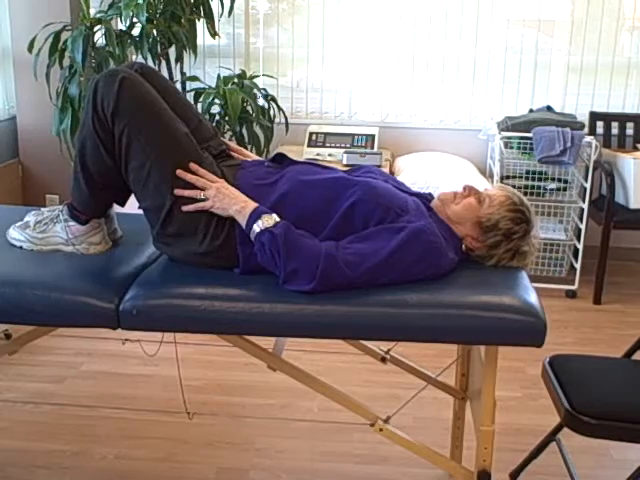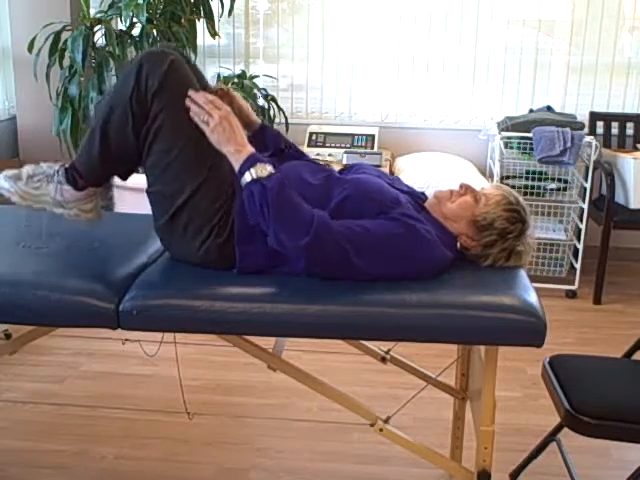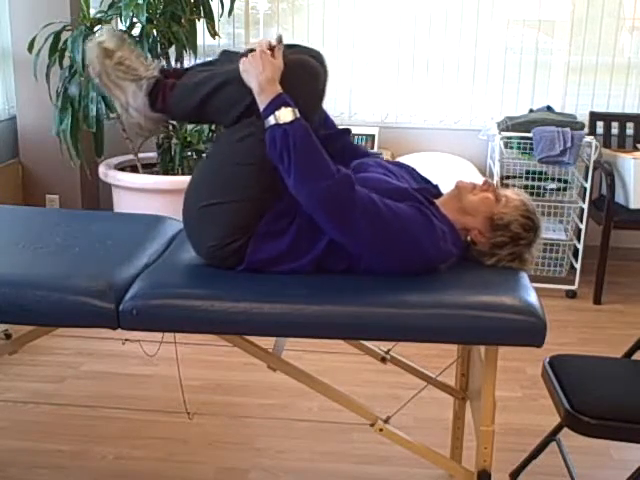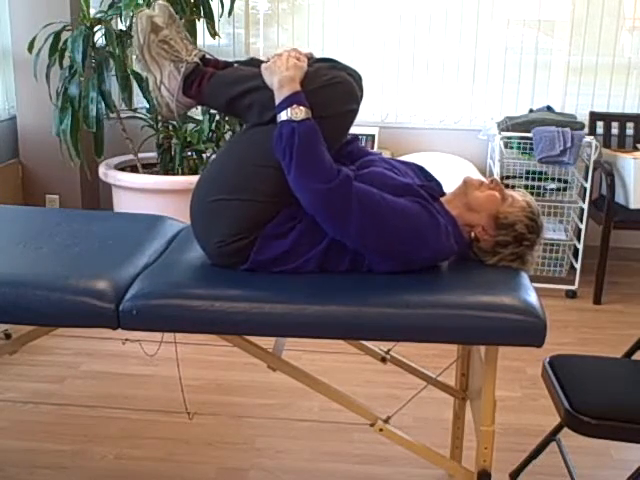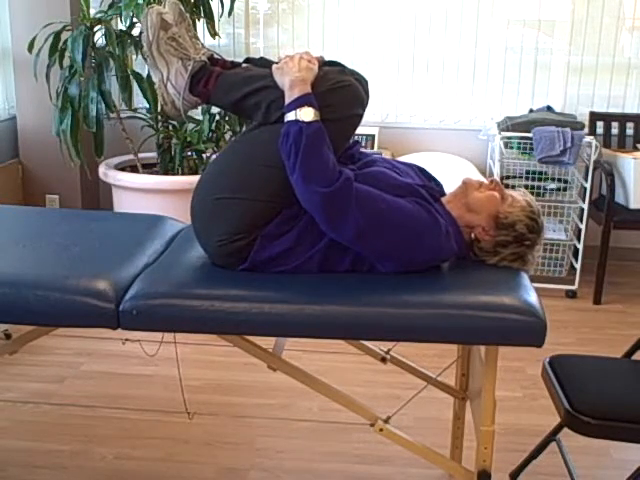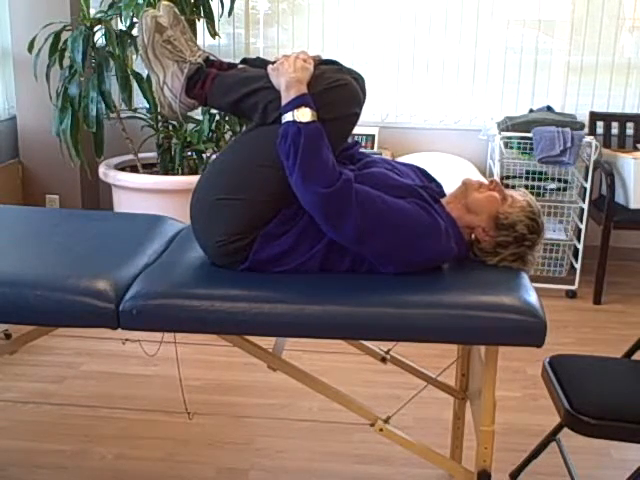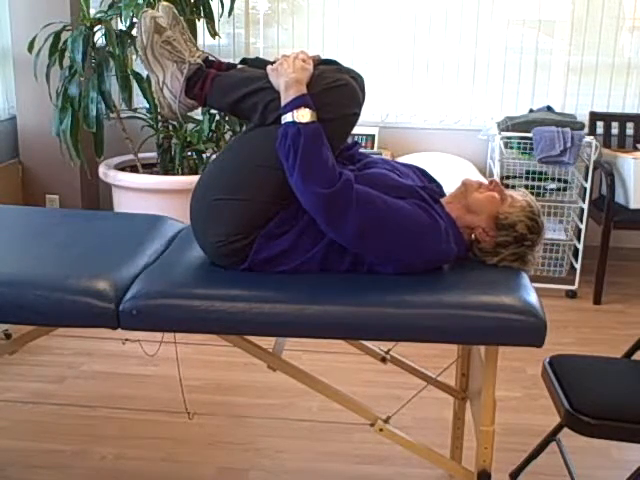
dt=0.7s
person 1, frame 1
left shoulder: (424, 245)
right shoulder: (420, 204)
left elbow: (315, 269)
left wrist: (243, 208)
right wrist: (258, 163)
left hip: (216, 230)
right hip: (236, 182)
left knee: (115, 93)
right knee: (133, 75)
left ankle: (83, 224)
right ankle: (94, 209)
person 1, frame 2
left shoulder: (415, 245)
right shoulder: (415, 204)
left elbow: (306, 237)
right elbow: (324, 179)
left wrist: (238, 147)
right wrist: (252, 125)
left hip: (215, 230)
right hip: (241, 191)
left knee: (154, 74)
right knee: (164, 67)
left ankle: (77, 186)
right ankle: (88, 175)
person 1, frame 3
left shoulder: (419, 237)
right shoulder: (425, 196)
left elbow: (324, 189)
right elbow: (341, 149)
left wrist: (269, 92)
right wrist: (284, 85)
left hip: (228, 235)
right hip: (271, 201)
left knee: (292, 72)
right knee: (297, 66)
left ankle: (157, 96)
right ankle: (167, 86)
person 1, frame 4
left shoulder: (420, 232)
right shoulder: (430, 199)
left elbow: (322, 189)
right elbow: (348, 158)
left wrist: (287, 92)
right wrist: (300, 85)
left hip: (232, 230)
right hip: (274, 207)
left knee: (332, 88)
right knee: (334, 81)
left ankle: (193, 82)
right ankle: (203, 73)
person 1, frame 5
left shoulder: (420, 231)
right shoulder: (430, 199)
left elbow: (323, 191)
right elbow: (343, 160)
left wrist: (299, 93)
right wrist: (307, 85)
left hip: (234, 230)
left knee: (336, 91)
right knee: (337, 84)
left ankle: (200, 80)
right ankle: (207, 70)
person 1, frame 6
left shoulder: (421, 233)
right shoulder: (430, 198)
left elbow: (324, 191)
right elbow: (345, 159)
left wrist: (295, 94)
right wrist: (305, 86)
left hip: (233, 231)
right hip: (266, 210)
left knee: (334, 89)
right knee: (335, 81)
left ankle: (196, 83)
right ankle: (202, 70)
person 1, frame 7
left shoulder: (421, 234)
right shoulder: (430, 198)
left elbow: (324, 192)
right elbow: (341, 159)
left wrist: (294, 94)
right wrist: (305, 85)
left hip: (234, 231)
right hip: (275, 208)
left knee: (330, 89)
right knee: (334, 81)
left ankle: (195, 83)
right ankle: (204, 70)
